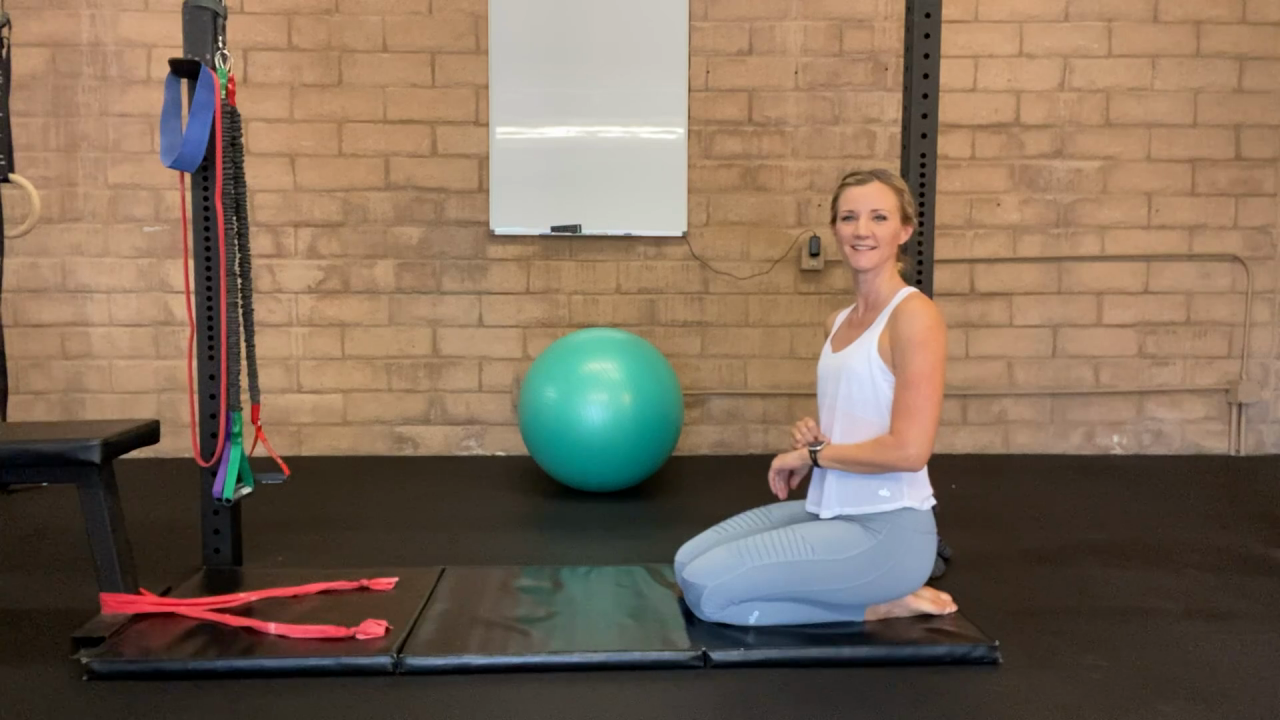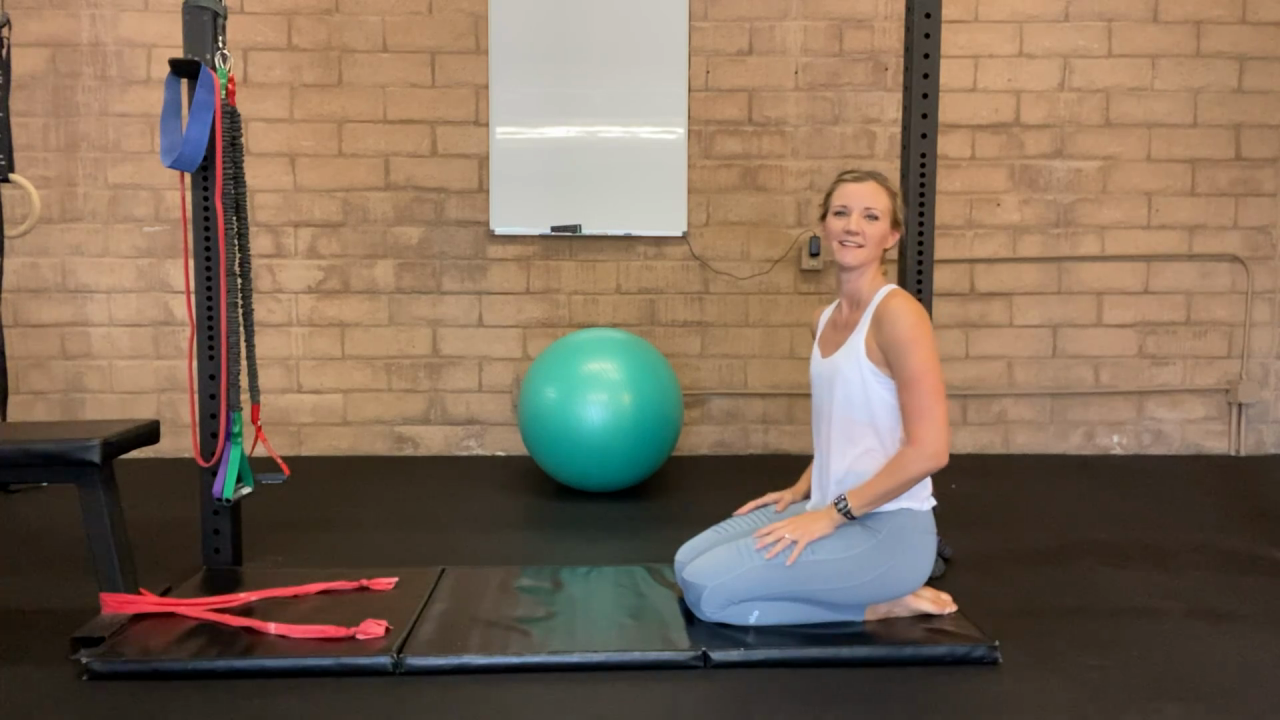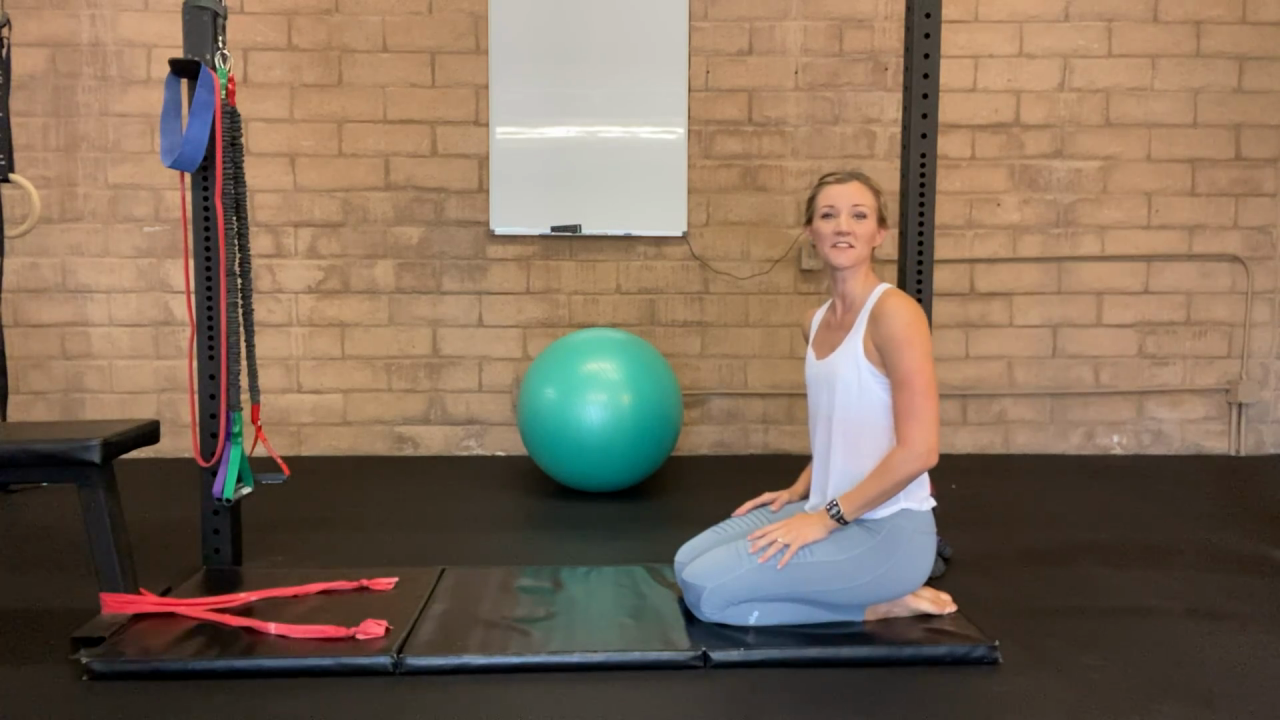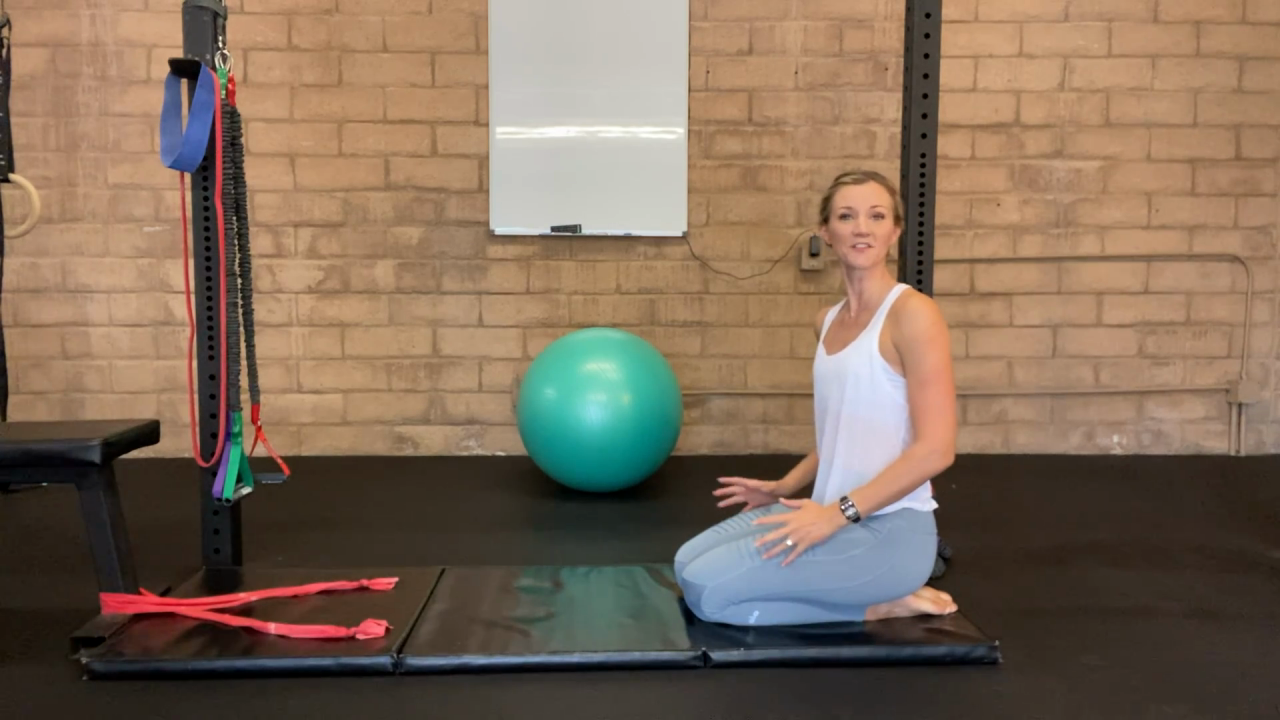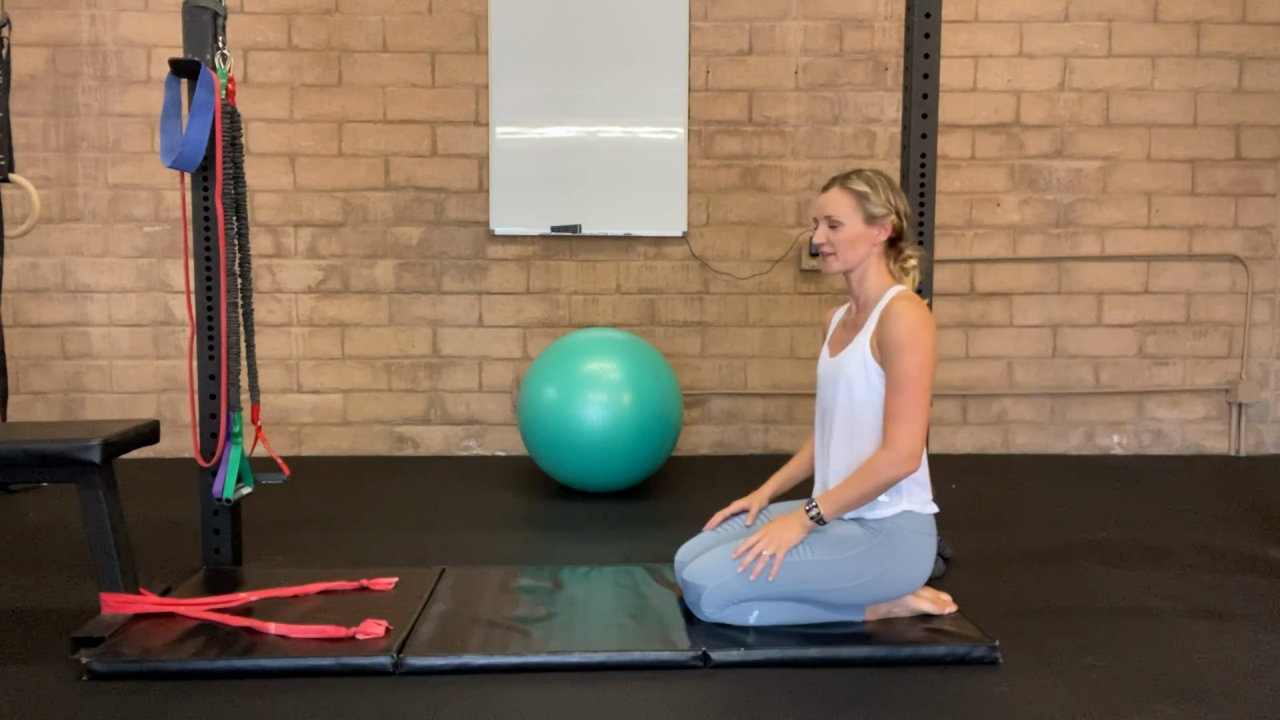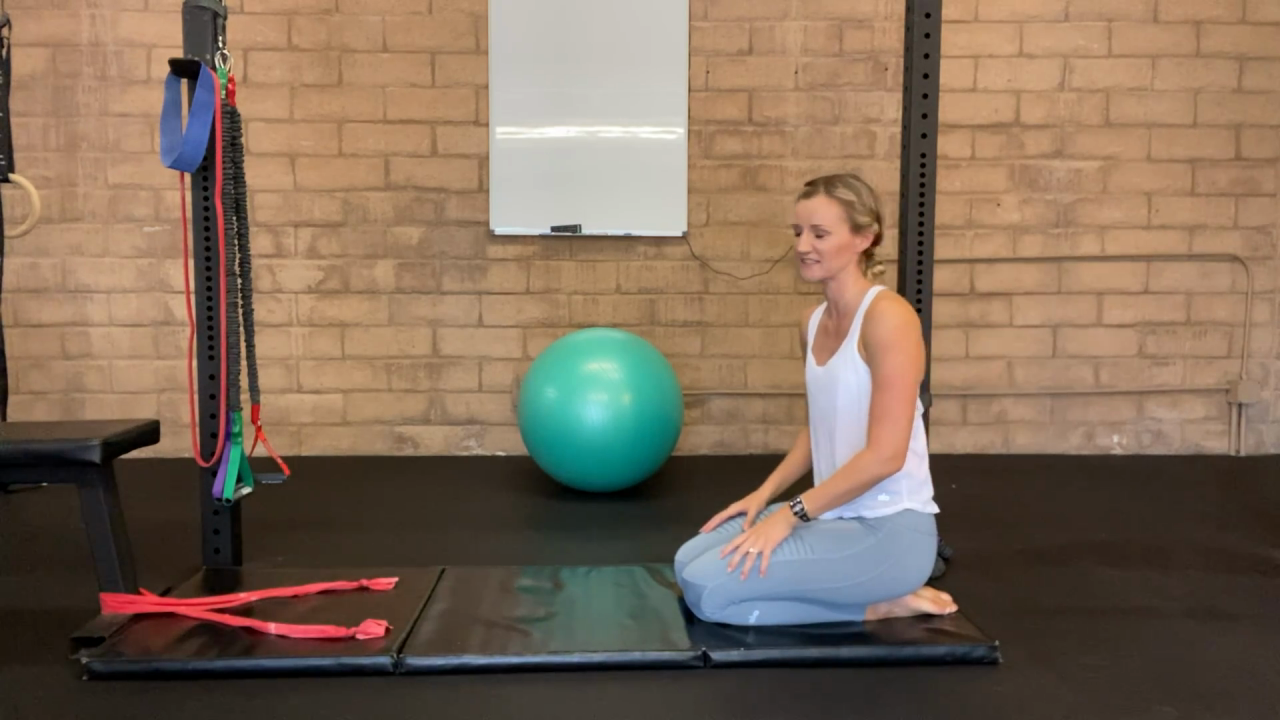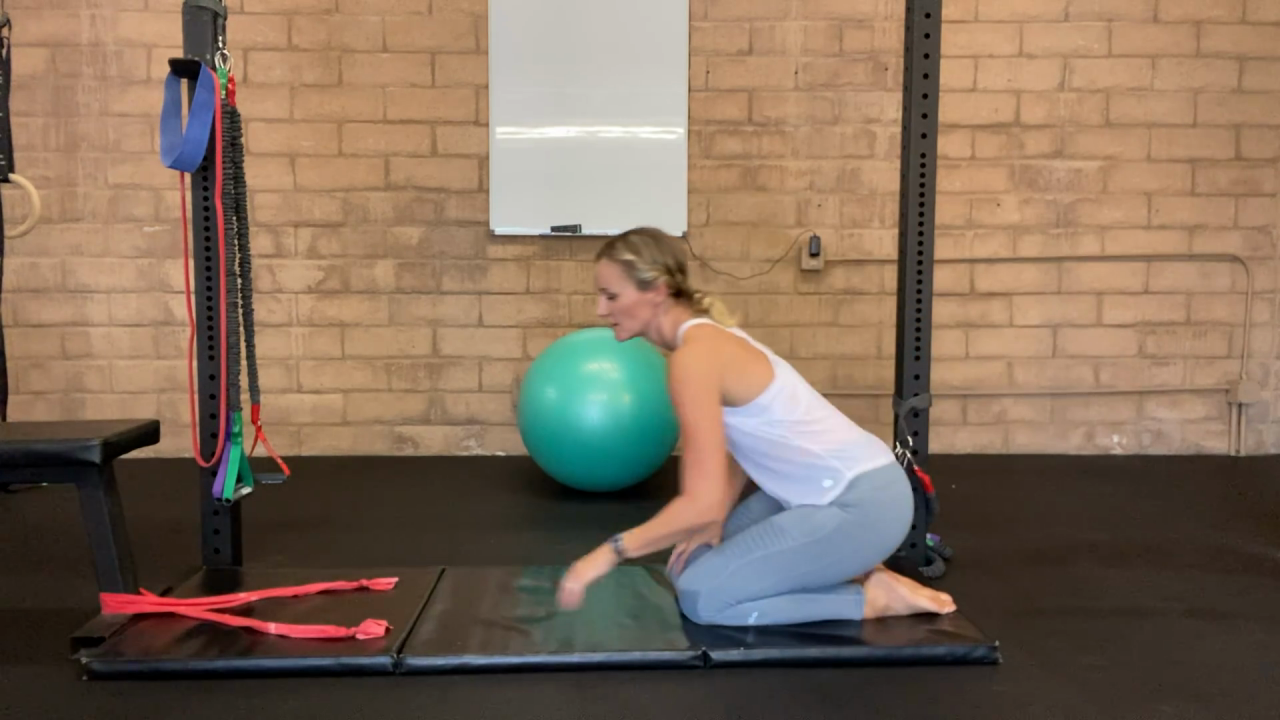
dt=0.7s
person 1, frame 1
left shoulder: (913, 315)
right shoulder: (838, 322)
left elbow: (909, 450)
left wrist: (810, 453)
right wrist: (810, 435)
left hip: (887, 532)
right hip: (829, 512)
left knee: (707, 589)
right knee: (689, 563)
left ankle: (877, 603)
right ankle: (870, 593)
person 1, frame 2
left shoulder: (897, 313)
right shoulder: (825, 319)
left elbow: (929, 449)
left wrist: (833, 514)
right wrist: (801, 489)
left hip: (886, 531)
right hip: (833, 512)
left knee: (707, 588)
right knee: (689, 564)
left ankle: (880, 602)
right ankle: (870, 592)
person 1, frame 3
left shoulder: (893, 312)
right shoulder: (817, 321)
left elbow: (919, 450)
left wrist: (827, 518)
right wrist: (797, 493)
left hip: (886, 532)
right hip: (834, 512)
left knee: (707, 590)
right knee: (688, 564)
left ankle: (877, 603)
right ankle: (869, 594)
person 1, frame 4
left shoulder: (912, 313)
right shoulder: (828, 321)
left elbow: (936, 448)
left wrist: (838, 514)
right wrist: (786, 486)
left hip: (888, 532)
right hip: (836, 512)
left knee: (708, 589)
right knee: (689, 564)
left ankle: (880, 602)
right ankle: (871, 591)
person 1, frame 5
left shoulder: (903, 316)
right shoulder: (838, 319)
left elbow: (902, 455)
left wrist: (805, 518)
right wrist: (767, 491)
left hip: (888, 533)
right hip: (841, 516)
left knee: (707, 590)
right knee: (689, 564)
left ankle: (879, 604)
right ankle: (869, 593)
person 1, frame 6
left shoulder: (888, 317)
right shoulder: (814, 322)
left elbow: (886, 455)
left wrist: (790, 514)
right wrist: (764, 494)
left hip: (890, 532)
right hip: (837, 515)
left knee: (708, 589)
right knee: (689, 564)
left ankle: (879, 603)
right ankle: (868, 588)
person 1, frame 7
left shoulder: (693, 358)
right shoulder: (704, 336)
left elbow: (702, 504)
left wrist: (611, 552)
right wrist: (709, 525)
left hip: (863, 504)
right hip: (827, 491)
left knee: (705, 597)
right knee: (691, 569)
left ankle: (872, 597)
right ankle: (859, 570)
